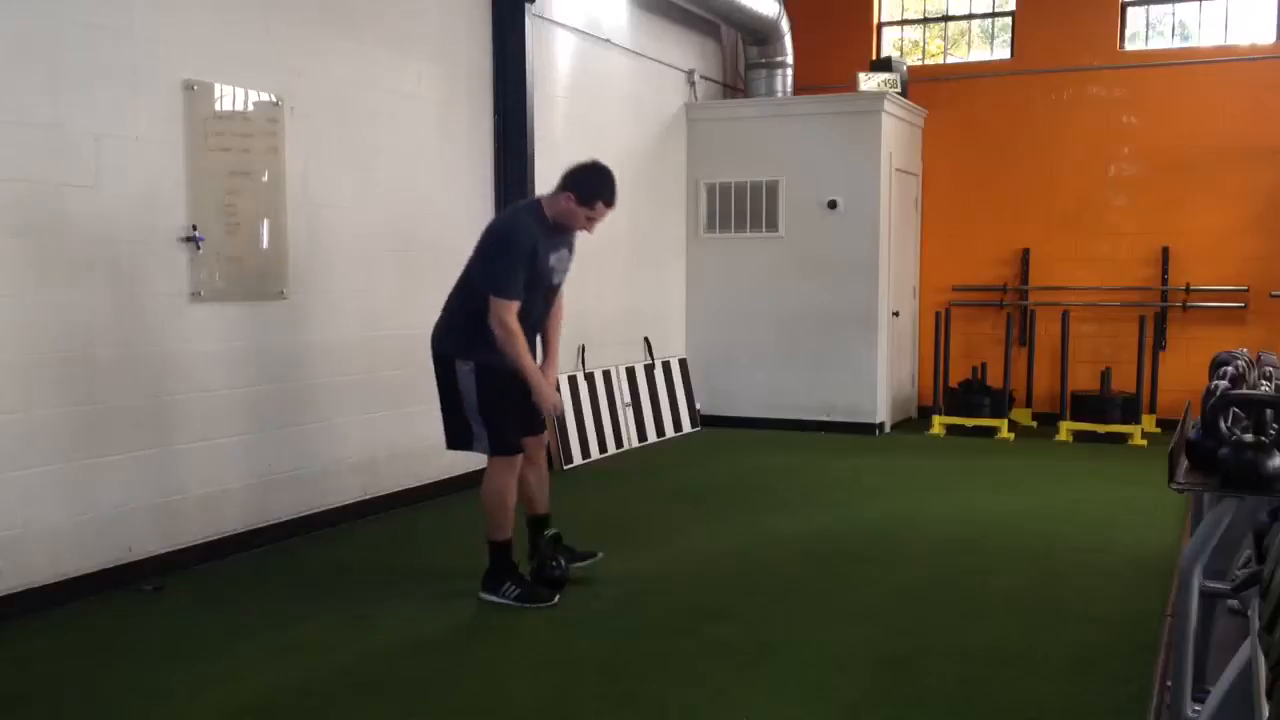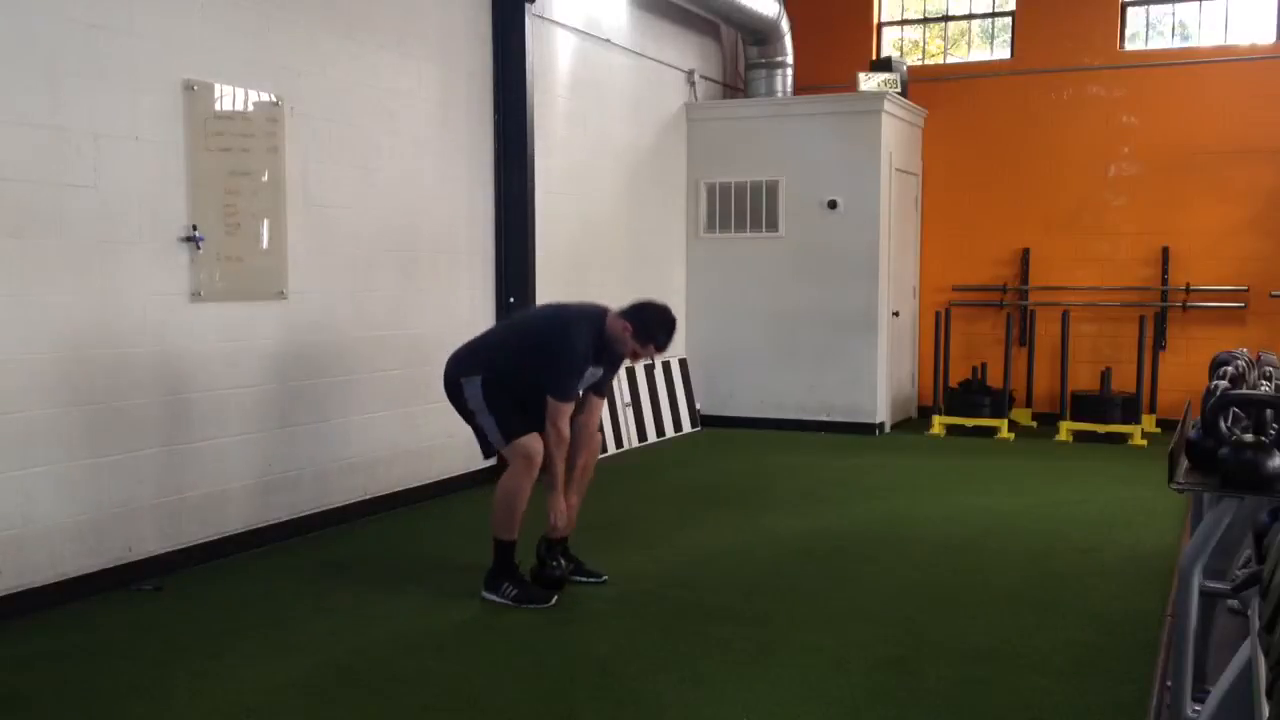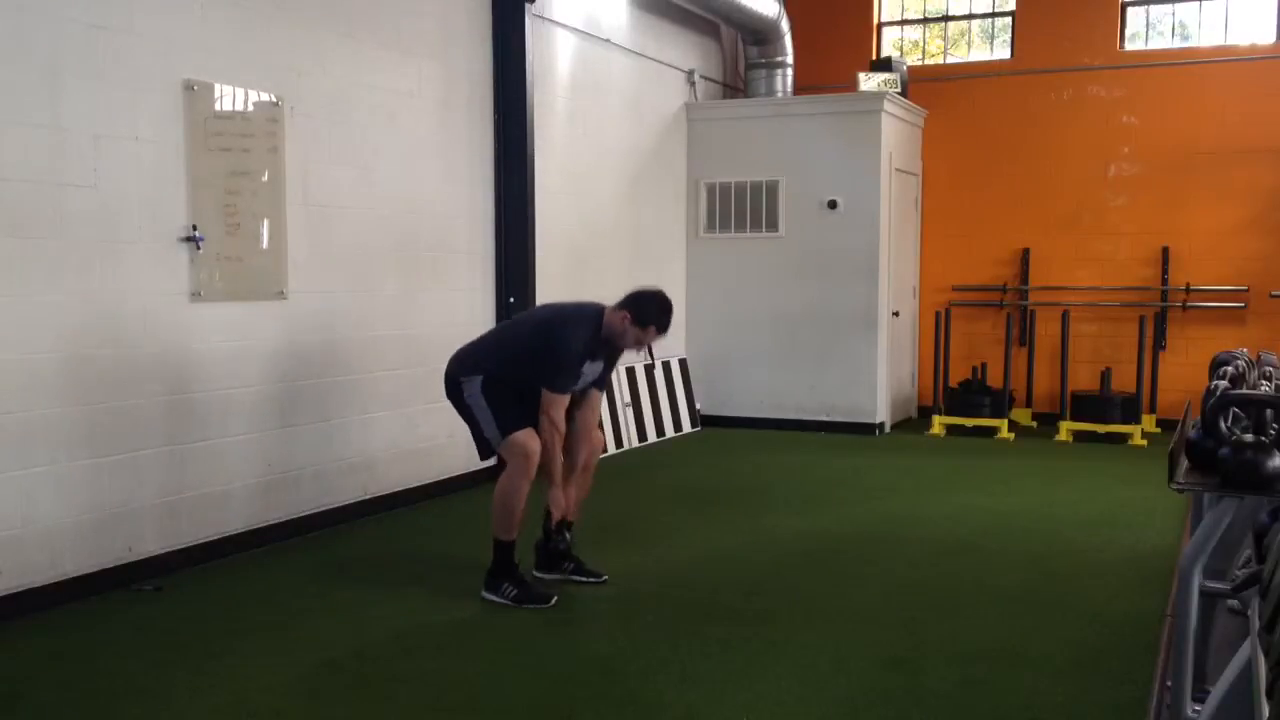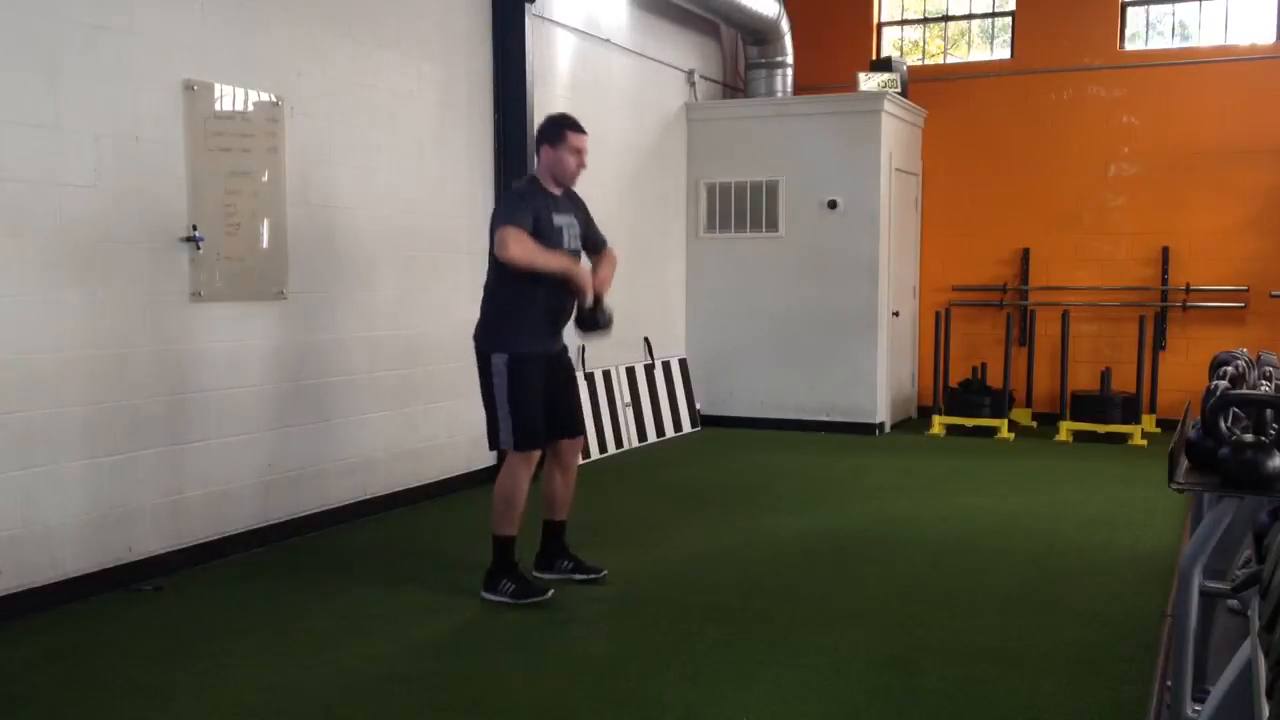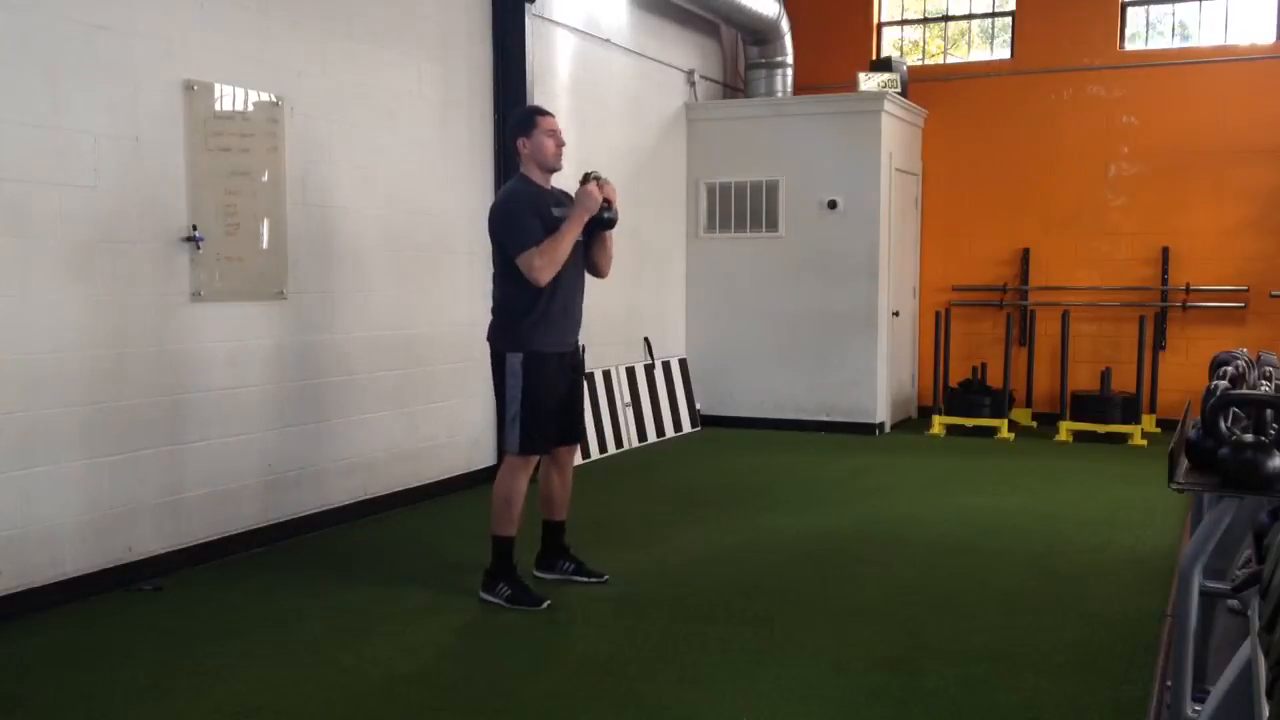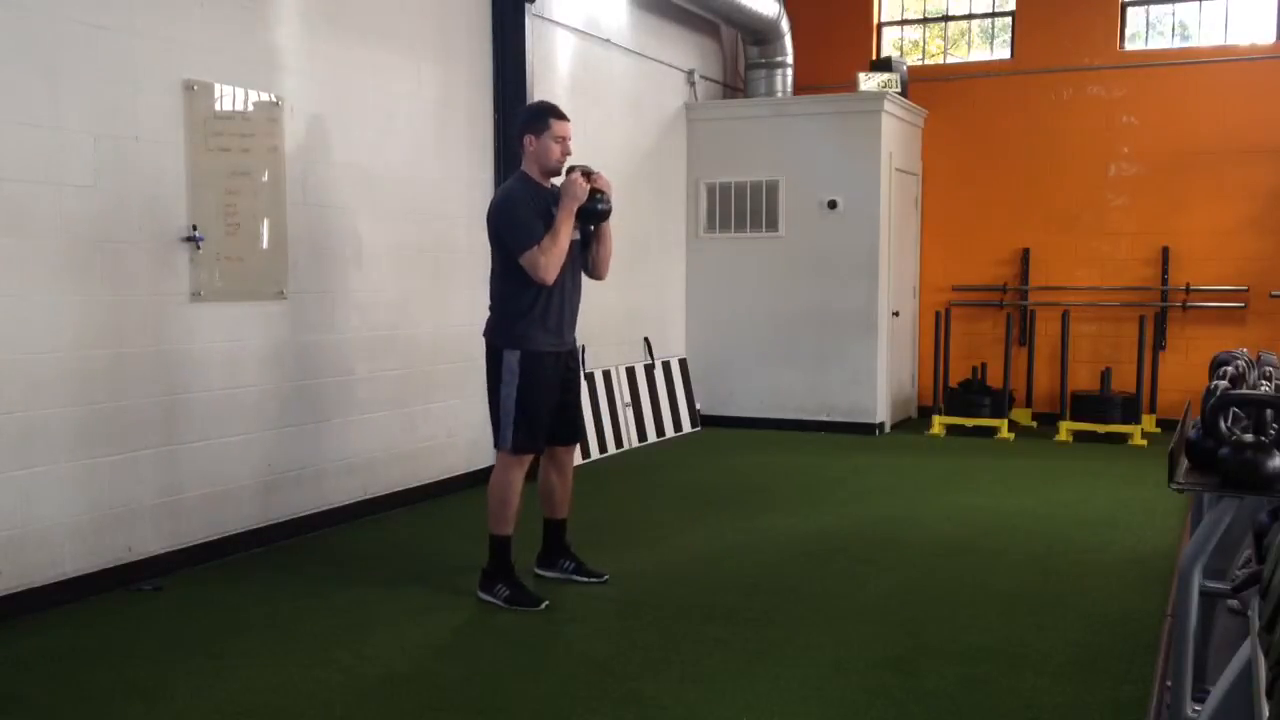
dt=0.5s
person 1, frame 1
left shoulder: (561, 231)
right shoulder: (517, 231)
left elbow: (551, 298)
right elbow: (503, 318)
left wrist: (551, 361)
right wrist: (538, 384)
left hip: (509, 351)
right hip: (472, 352)
left knee: (535, 444)
right knee: (507, 456)
left ankle: (543, 545)
right ankle: (500, 576)
person 1, frame 2
left shoulder: (611, 343)
right shoulder: (574, 339)
left elbow: (588, 416)
right elbow: (558, 425)
left wrist: (572, 491)
right wrist: (556, 494)
right hip: (475, 377)
left knee: (590, 444)
right knee: (529, 452)
left ankle: (555, 551)
right ankle: (501, 574)
person 1, frame 3
left shoulder: (610, 339)
right shoulder: (570, 335)
left elbow: (586, 411)
right elbow: (551, 418)
left wrist: (571, 485)
right wrist: (555, 487)
left hip: (521, 383)
right hip: (476, 378)
left knee: (592, 443)
right knee: (526, 450)
left ankle: (557, 552)
right ankle: (501, 574)
person 1, frame 4
left shoulder: (572, 203)
right shoulder: (520, 198)
left elbow: (602, 251)
right elbow: (508, 248)
left wrist: (601, 268)
right wrist: (574, 269)
left hip: (548, 346)
right hip: (508, 348)
left knee: (568, 448)
right knee: (524, 454)
left ankle: (553, 554)
right ankle: (501, 573)
person 1, frame 5
left shoulder: (564, 200)
right shoulder: (514, 201)
left elbow: (599, 267)
right elbow: (539, 271)
left wrist: (602, 216)
right wrist: (578, 215)
left hip: (564, 345)
right hip: (525, 349)
left knee: (563, 451)
right knee: (523, 456)
left ankle: (553, 553)
right ankle: (499, 573)
person 1, frame 6
left shoulder: (563, 197)
right shoulder: (514, 199)
left elbow: (598, 269)
right elbow: (544, 269)
right wrist: (569, 206)
left hip: (561, 345)
right hip: (520, 347)
left knee: (562, 449)
right knee: (517, 454)
left ankle: (554, 552)
right ankle: (496, 573)
